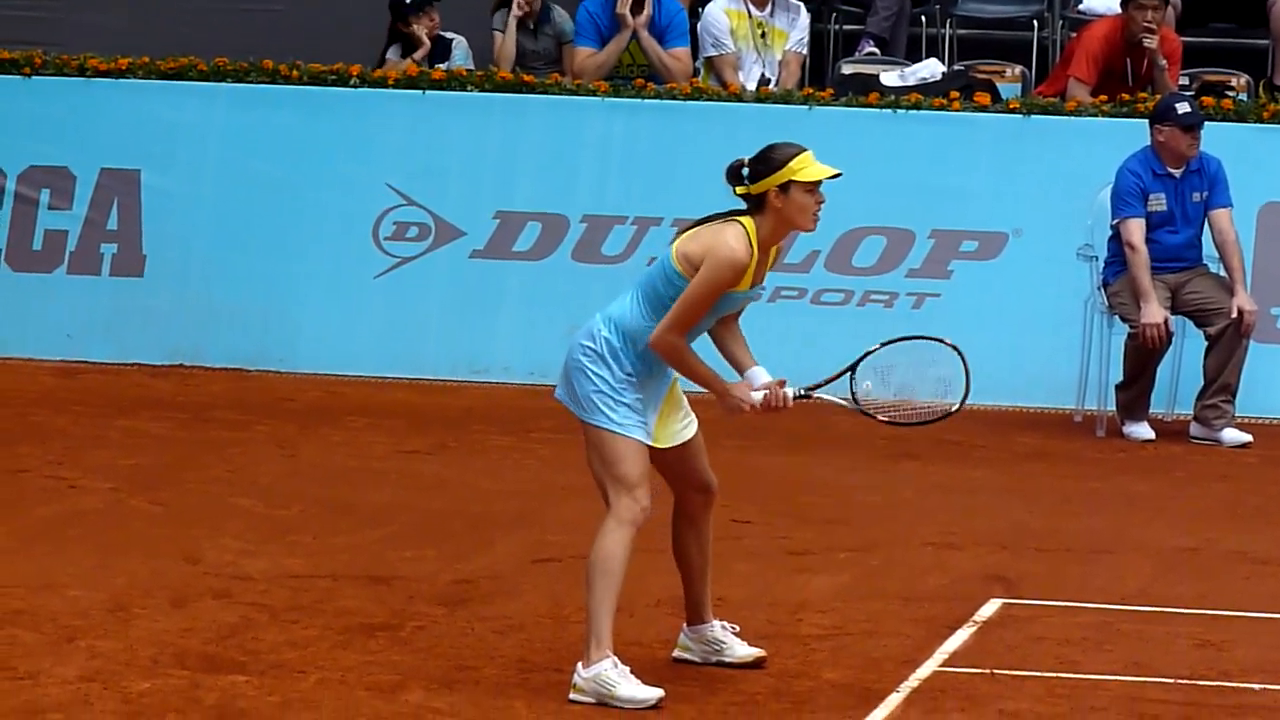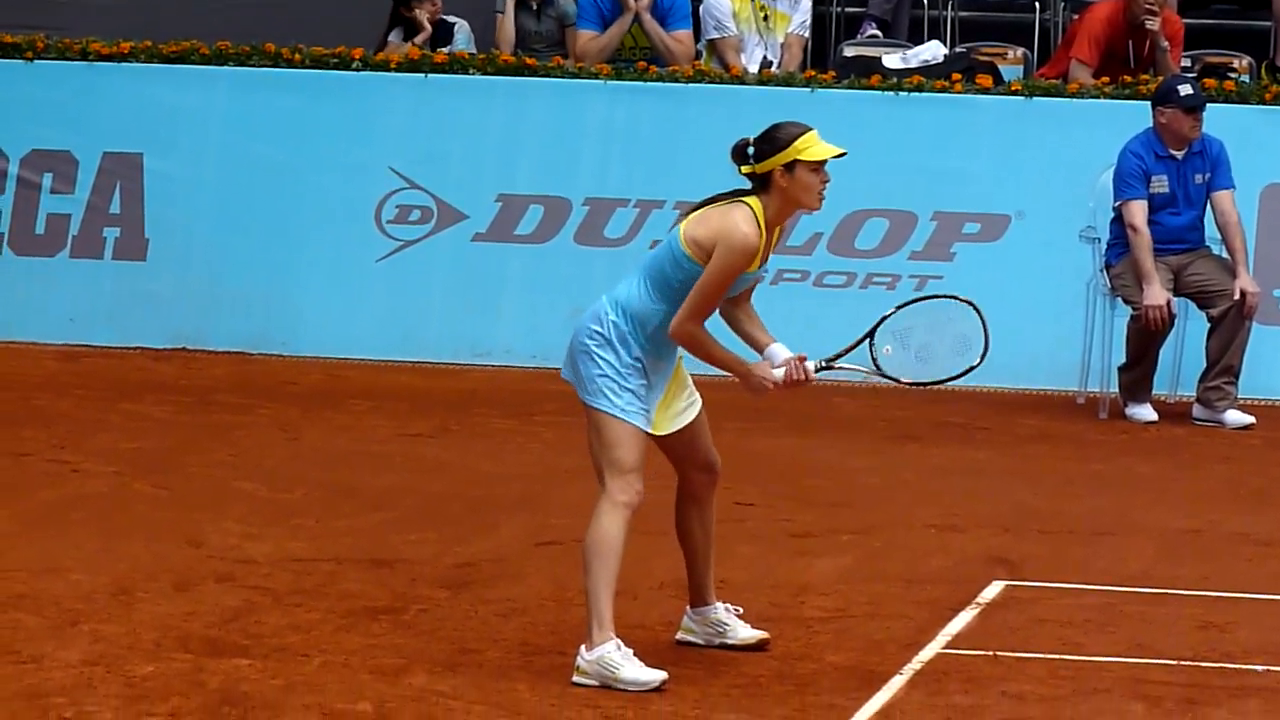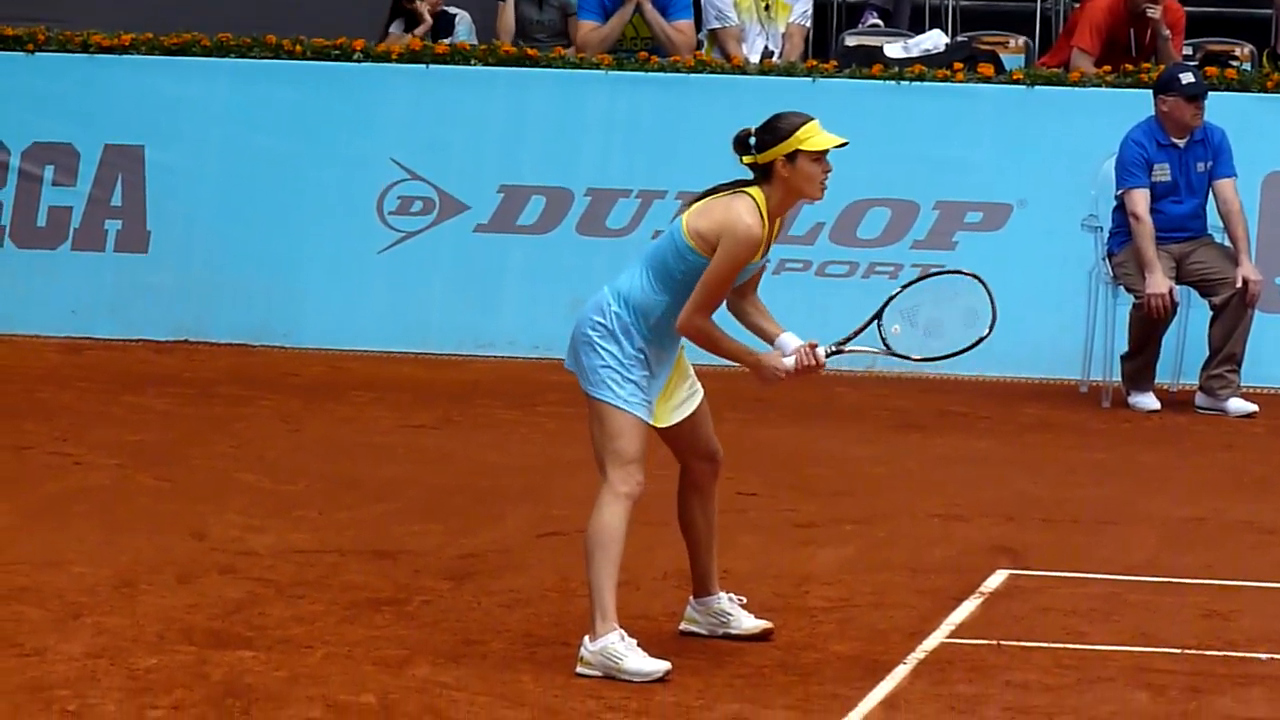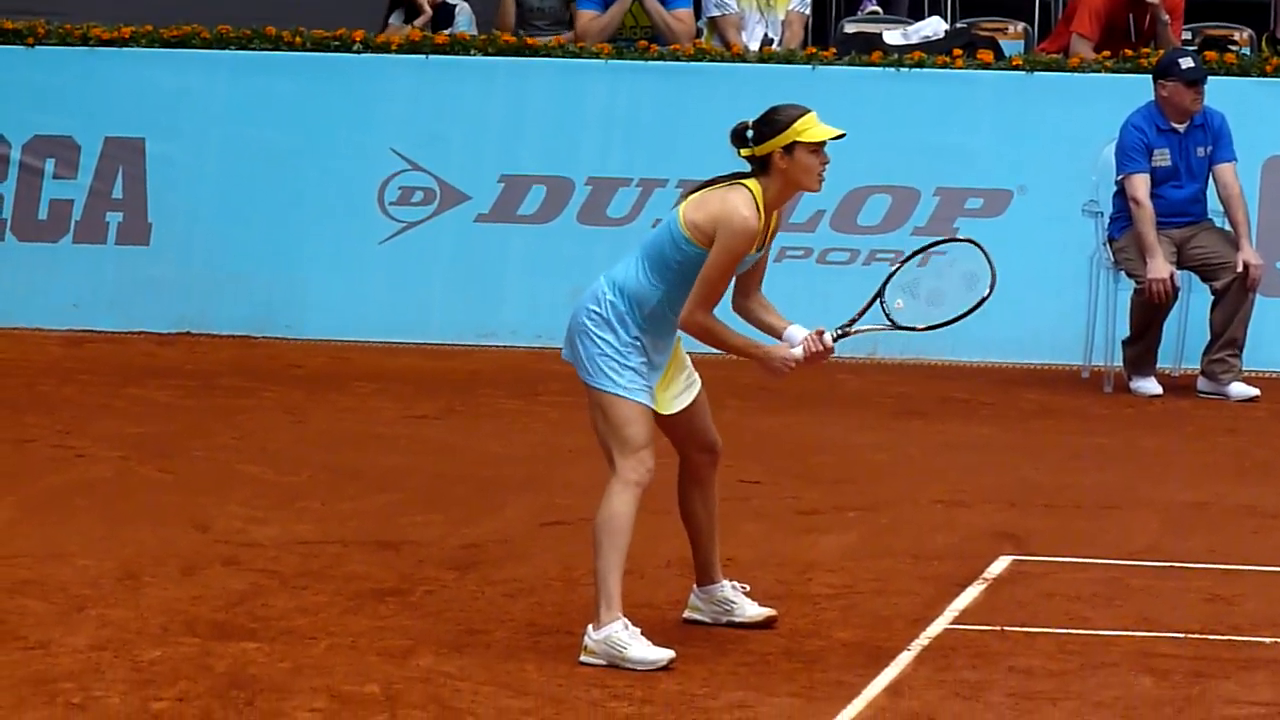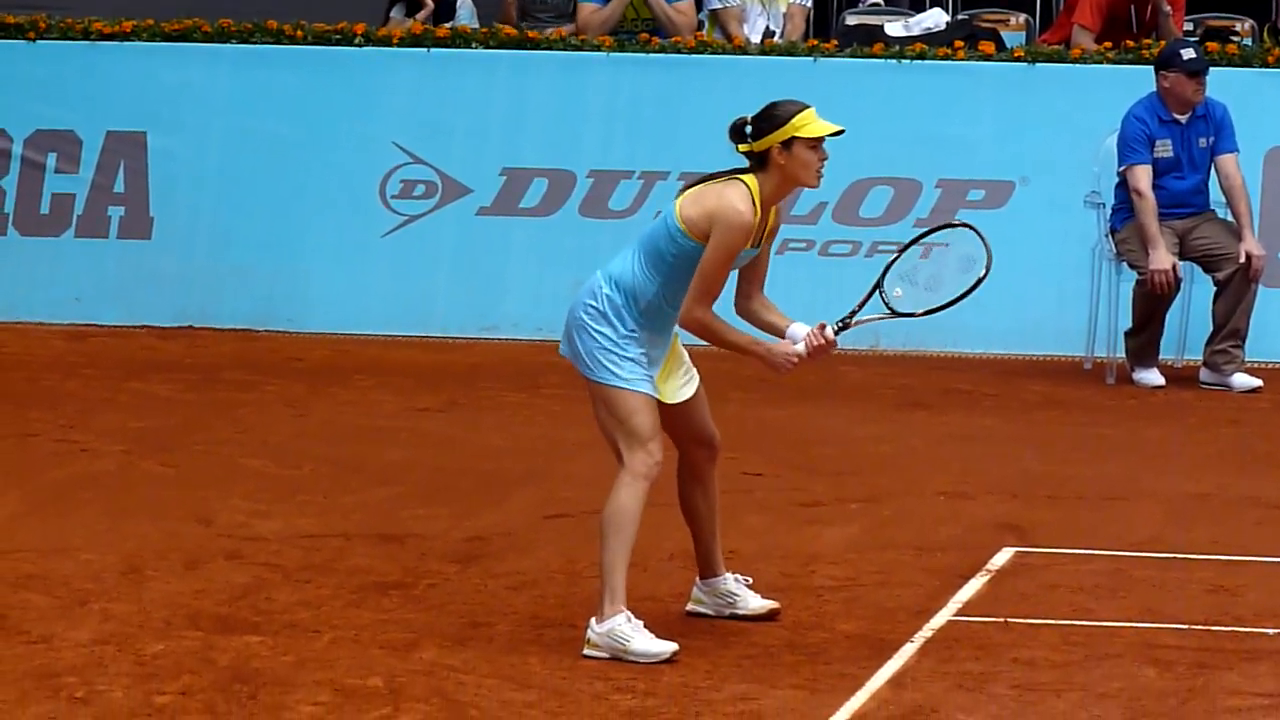
dt=0.1s
person 1, frame 1
left shoulder: (767, 247)
right shoulder: (733, 248)
right elbow: (664, 336)
left wrist: (756, 376)
right wrist: (724, 390)
left hip: (648, 372)
right hip: (608, 364)
left knee: (699, 492)
right knee: (631, 506)
left ankle: (699, 632)
right ankle: (596, 666)
person 1, frame 2
left shoulder: (768, 224)
right shoulder: (741, 232)
left elbow: (735, 305)
right elbow: (684, 326)
left wrist: (778, 354)
right wrist: (746, 371)
left hip: (654, 353)
right hip: (613, 346)
left knee: (702, 473)
right knee: (623, 490)
left ankle: (703, 614)
right ankle: (599, 648)
person 1, frame 3
left shoulder: (769, 213)
right shoulder: (745, 223)
left elbow: (742, 297)
right elbow: (691, 320)
left wrist: (787, 343)
right wrist: (757, 361)
left hip: (656, 342)
right hip: (615, 336)
left knee: (704, 463)
right knee: (624, 481)
left ankle: (706, 604)
right ankle: (603, 639)
person 1, frame 4
left shoulder: (768, 213)
right shoulder: (741, 216)
left elbow: (747, 298)
right elbow: (696, 317)
left wrist: (796, 336)
right wrist: (764, 354)
left hip: (653, 334)
right hip: (611, 327)
left knee: (703, 453)
right knee: (634, 469)
left ankle: (711, 592)
right ankle: (607, 628)
person 1, frame 5
left shoulder: (767, 210)
right shoulder: (737, 210)
left elbow: (749, 300)
right elbow: (694, 314)
left wrist: (798, 333)
right wrist: (765, 352)
left hip: (651, 327)
right hip: (609, 321)
left knee: (702, 448)
right knee: (642, 460)
left ankle: (713, 585)
right ankle: (610, 620)
person 2, frame 1
left shoulder: (1211, 168)
right shoulder: (1133, 172)
left elbow: (1225, 232)
right elbow: (1134, 243)
left wrist: (1240, 291)
right wrist: (1149, 303)
left hip: (1190, 272)
right hip: (1132, 273)
left knee: (1237, 315)
right knee: (1153, 328)
left ankle: (1212, 419)
right ankle: (1133, 415)
person 2, frame 2
left shoulder: (1213, 150)
right shoulder: (1135, 154)
left elbow: (1227, 214)
right elbow: (1136, 225)
left wrist: (1242, 273)
right wrist: (1151, 285)
left hip: (1192, 254)
right hip: (1135, 255)
left knee: (1239, 298)
right knee: (1155, 311)
left ankle: (1214, 400)
right ankle: (1135, 396)
person 2, frame 3
left shoulder: (1215, 138)
right shoulder: (1137, 142)
left elbow: (1229, 202)
right elbow: (1139, 214)
left wrist: (1245, 260)
right wrist: (1154, 273)
left hip: (1194, 242)
right hip: (1137, 244)
left knee: (1242, 285)
right knee: (1158, 299)
left ankle: (1217, 388)
right ankle: (1138, 384)
person 2, frame 4
left shoulder: (1214, 123)
right shoulder: (1137, 127)
left elbow: (1229, 187)
right elbow: (1139, 198)
left wrist: (1245, 245)
right wrist: (1154, 258)
left hip: (1195, 227)
right hip: (1139, 229)
left knee: (1243, 270)
right knee: (1159, 284)
left ankle: (1219, 373)
right ankle: (1140, 370)
person 2, frame 5
left shoulder: (1216, 114)
right shoulder: (1139, 119)
left elbow: (1231, 177)
right elbow: (1141, 190)
left wrist: (1248, 236)
right wrist: (1156, 249)
left hip: (1197, 218)
right hip: (1140, 220)
left knee: (1245, 261)
right knee: (1161, 275)
left ankle: (1222, 364)
right ankle: (1142, 361)
